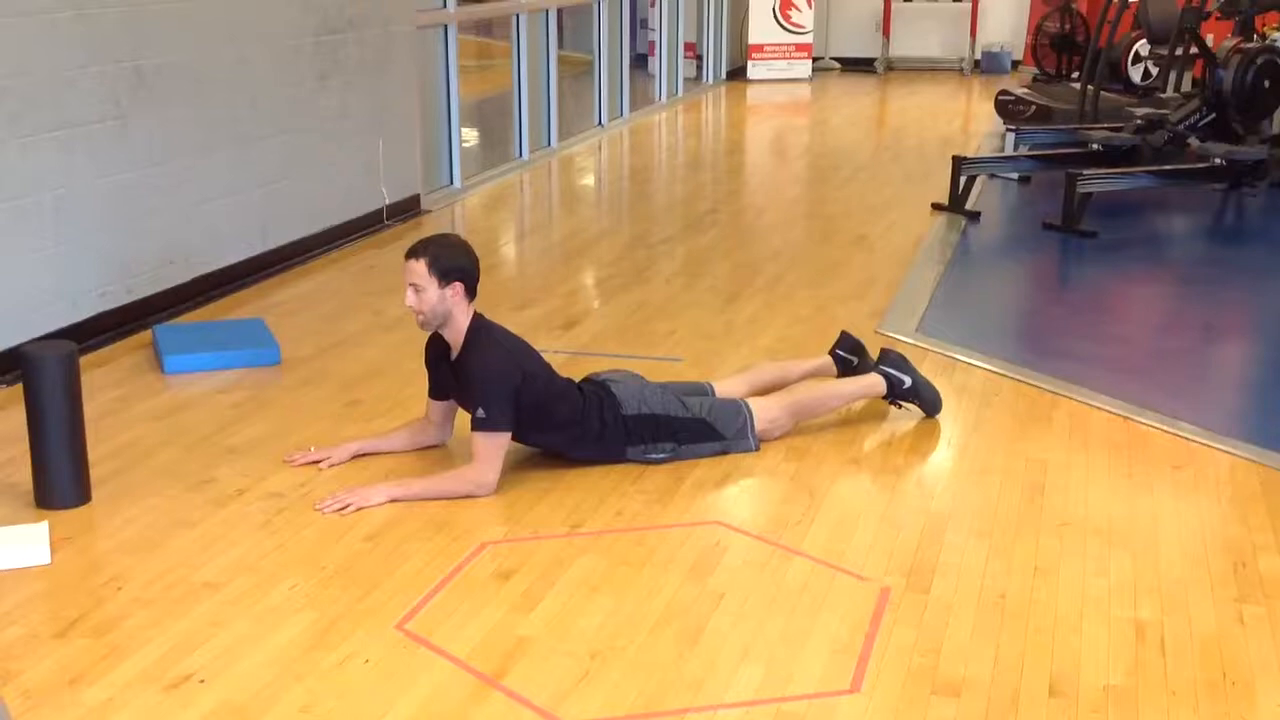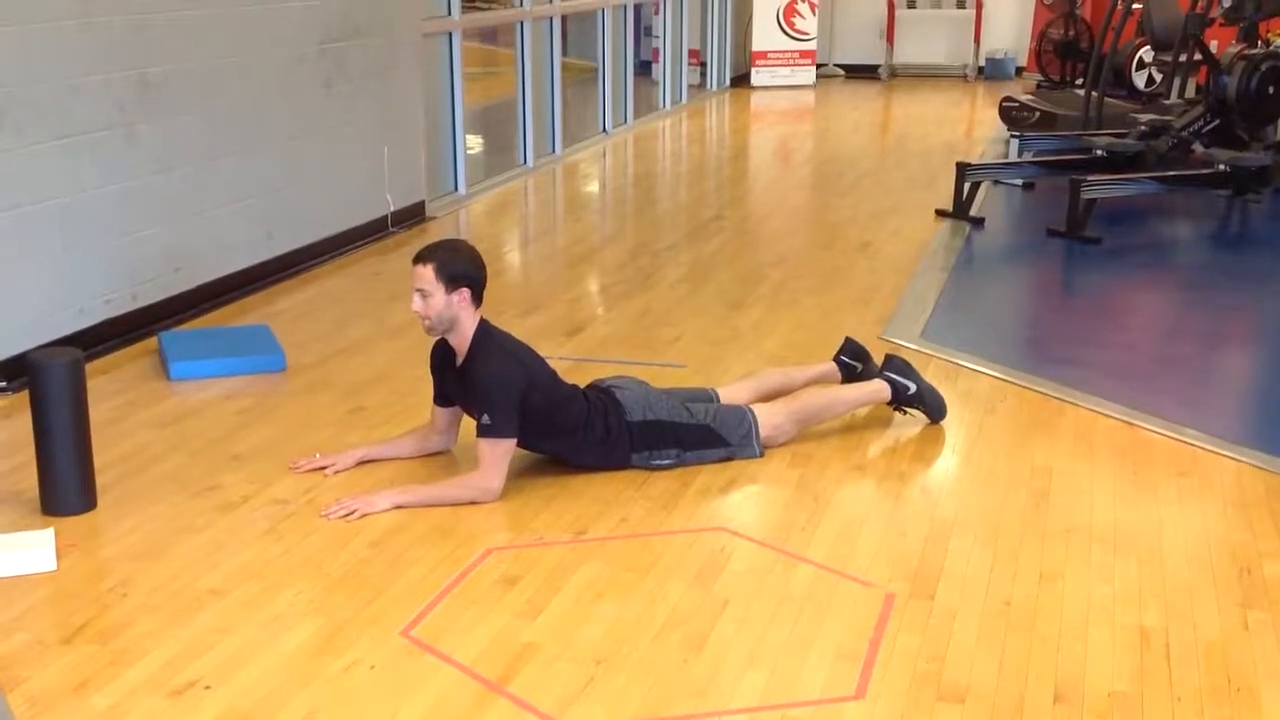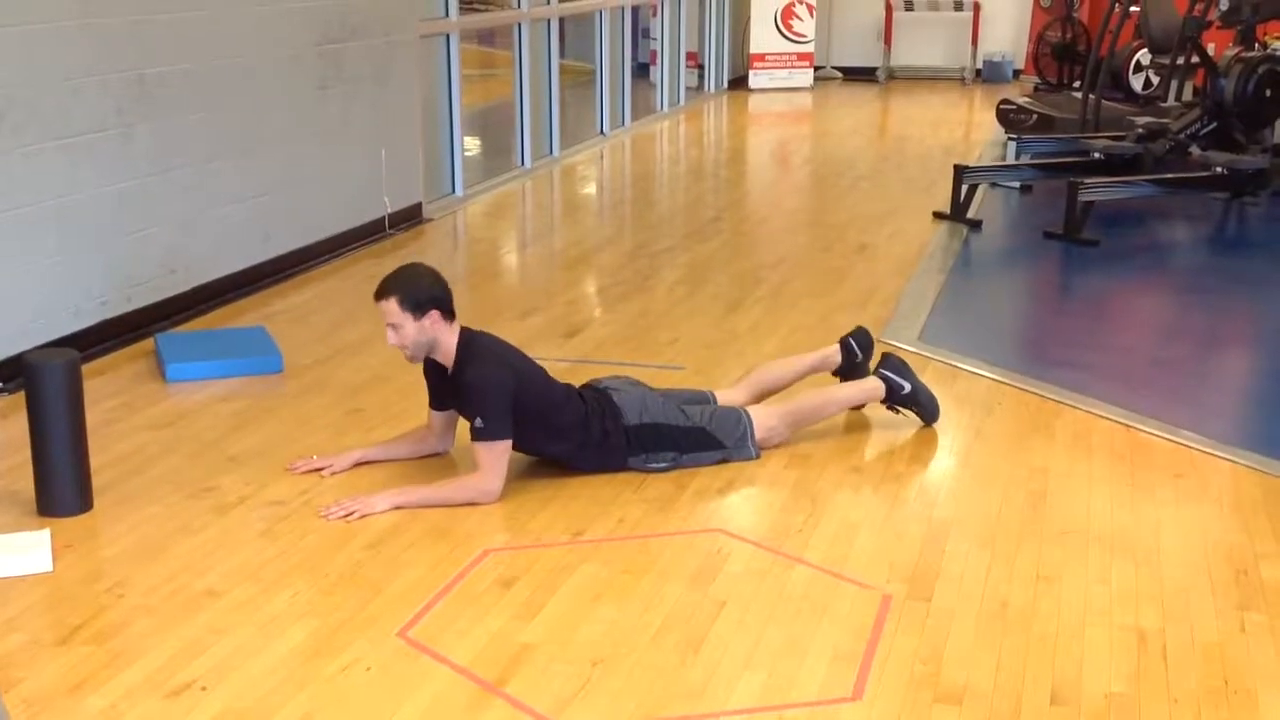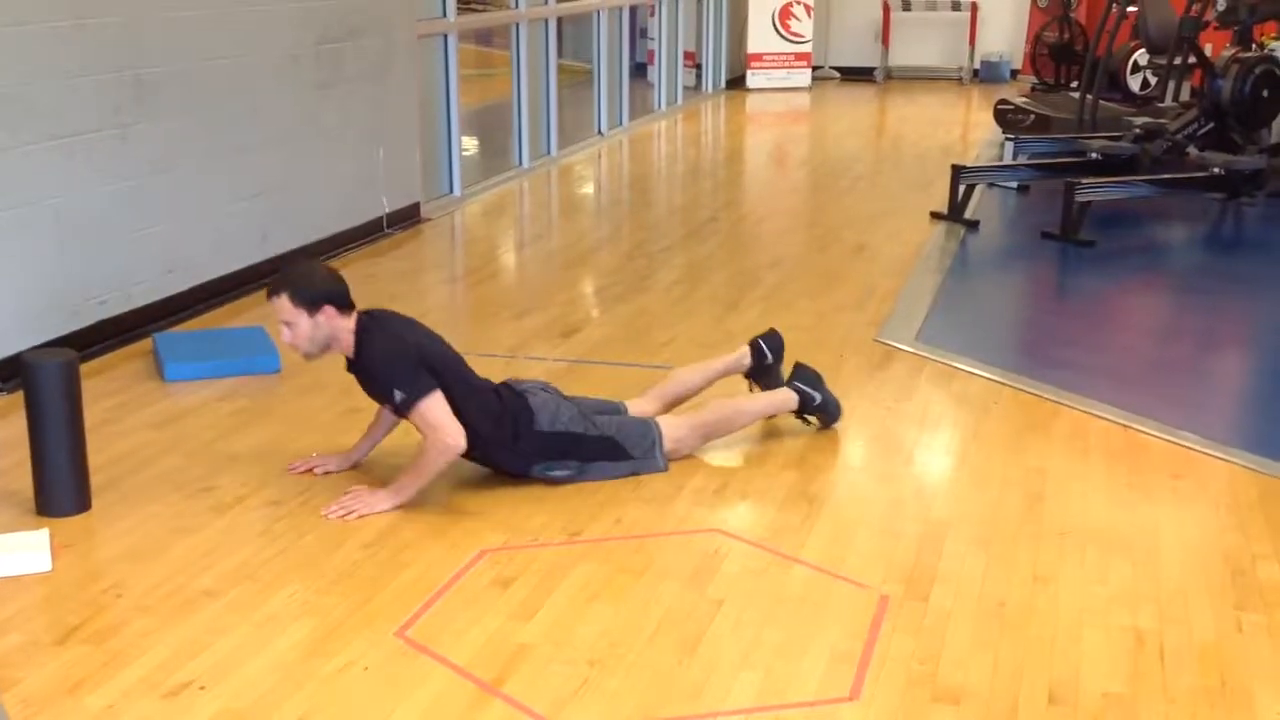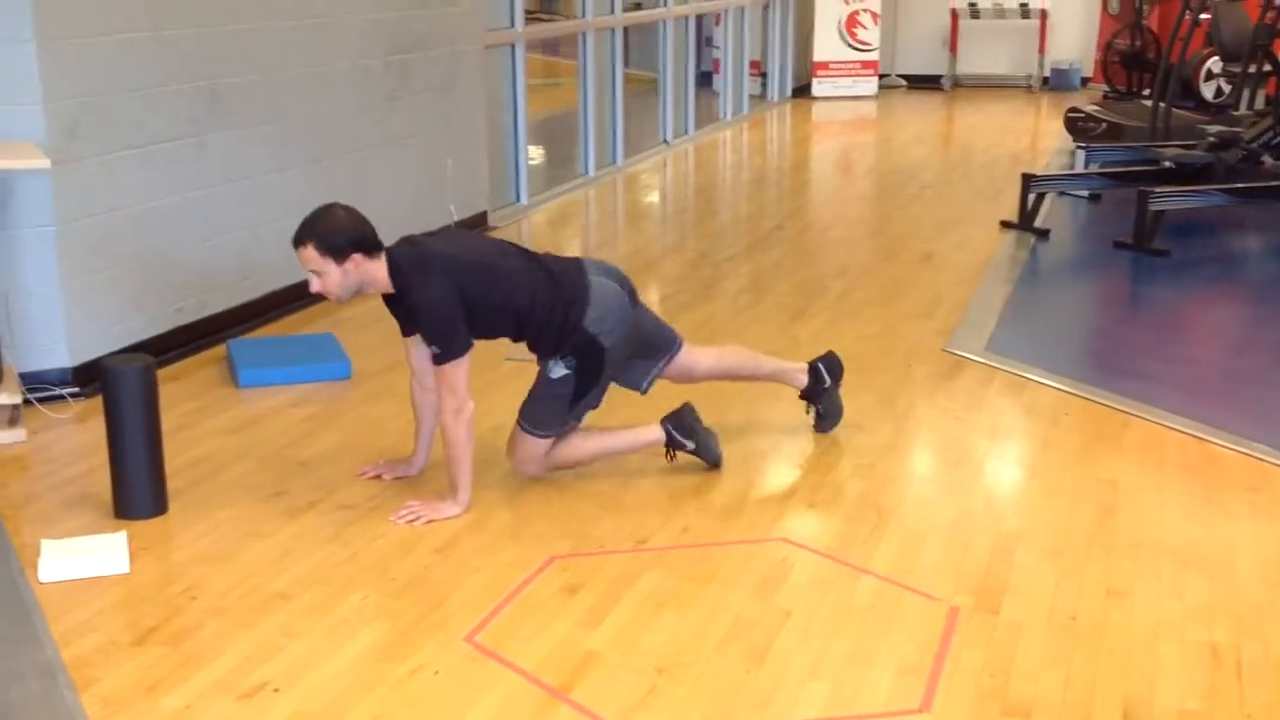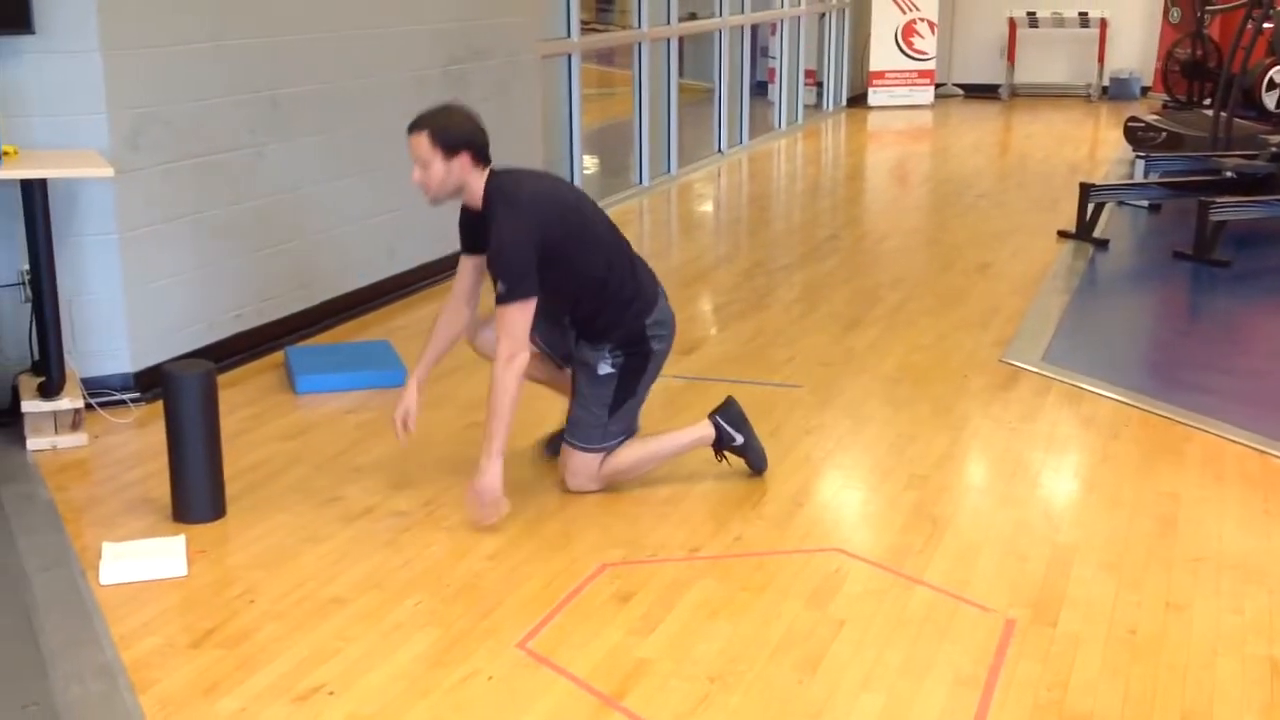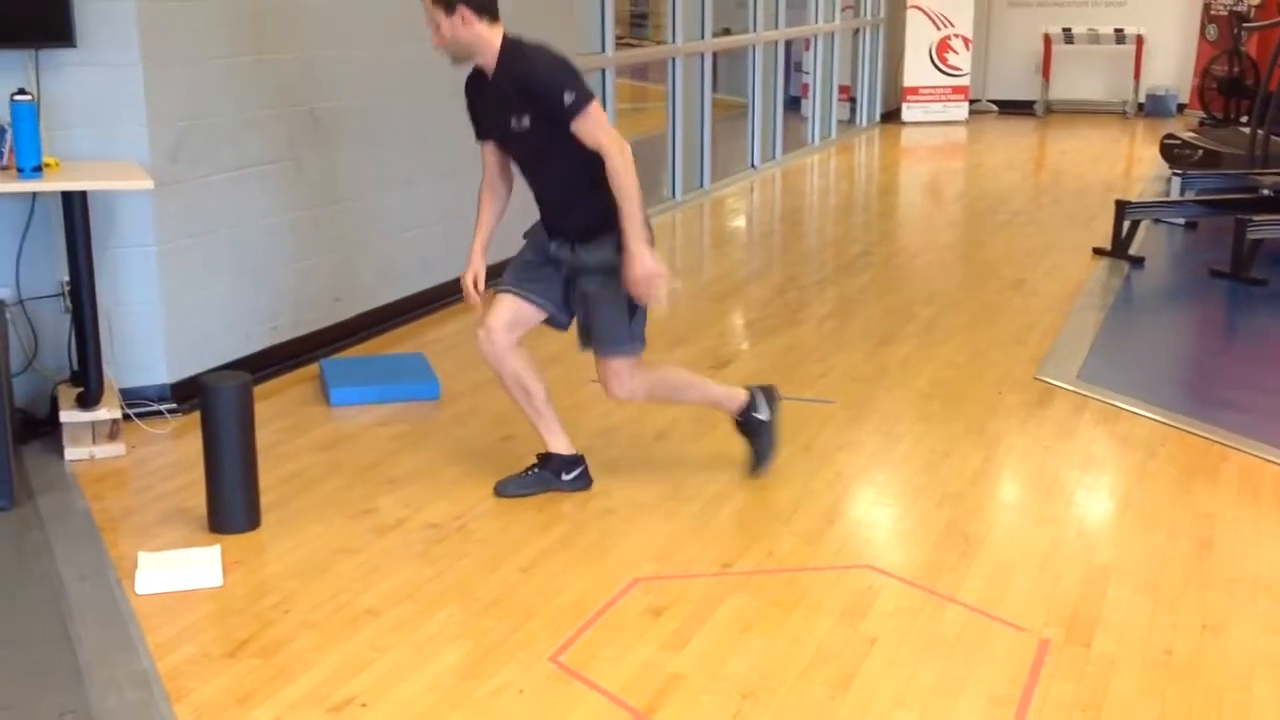
dt=0.7s
person 1, frame 1
left shoulder: (489, 362)
right shoulder: (442, 348)
left elbow: (483, 477)
right elbow: (434, 428)
left wrist: (384, 491)
right wrist: (353, 447)
left hip: (627, 422)
right hip: (604, 394)
left knee: (767, 419)
right knee: (732, 390)
left ankle: (884, 379)
right ankle: (839, 358)
person 1, frame 2
left shoulder: (495, 369)
right shoulder: (447, 354)
left elbow: (488, 483)
right elbow: (439, 435)
left wrist: (390, 498)
right wrist: (359, 453)
left hip: (632, 429)
right hip: (611, 401)
left knee: (773, 427)
right knee: (735, 395)
left ankle: (887, 385)
right ankle: (841, 365)
person 1, frame 3
left shoulder: (484, 375)
right shoulder: (443, 362)
left elbow: (488, 484)
right elbow: (437, 437)
left wrist: (389, 498)
right wrist: (356, 454)
left hip: (628, 433)
right hip: (606, 402)
left knee: (767, 427)
right knee: (735, 397)
left ankle: (882, 384)
right ankle: (841, 353)
person 1, frame 4
left shoulder: (381, 351)
right shoulder: (372, 329)
left elbow: (450, 439)
left wrist: (395, 494)
right wrist: (354, 454)
left hip: (535, 439)
right hip: (524, 404)
left knee: (680, 437)
right knee: (646, 408)
left ankle: (795, 394)
right ankle: (753, 354)
person 1, frame 5
left shoulder: (428, 291)
right shoulder: (403, 271)
left elbow: (456, 405)
right elbow: (423, 374)
left wrist: (458, 499)
right wrist: (417, 459)
left hip: (586, 323)
right hip: (592, 287)
left knee: (528, 458)
right knee: (690, 364)
left ankle: (668, 433)
right ankle: (811, 375)
person 1, frame 6
left shoulder: (512, 225)
right shoulder: (482, 207)
left elbow: (515, 355)
right elbow: (459, 302)
left wrist: (490, 461)
right wrist: (414, 383)
left hip: (631, 330)
left knee: (582, 475)
right knee: (482, 336)
left ankle: (714, 430)
right ankle: (587, 398)
person 1, frame 7
left shoulder: (539, 68)
right shoulder: (479, 88)
left elbow: (614, 148)
right elbow: (496, 174)
left wrist: (638, 244)
right wrist: (477, 252)
left hip: (606, 238)
right hip: (555, 236)
left knee: (623, 383)
right knee: (495, 333)
left ankle: (747, 404)
right ankle: (564, 460)
